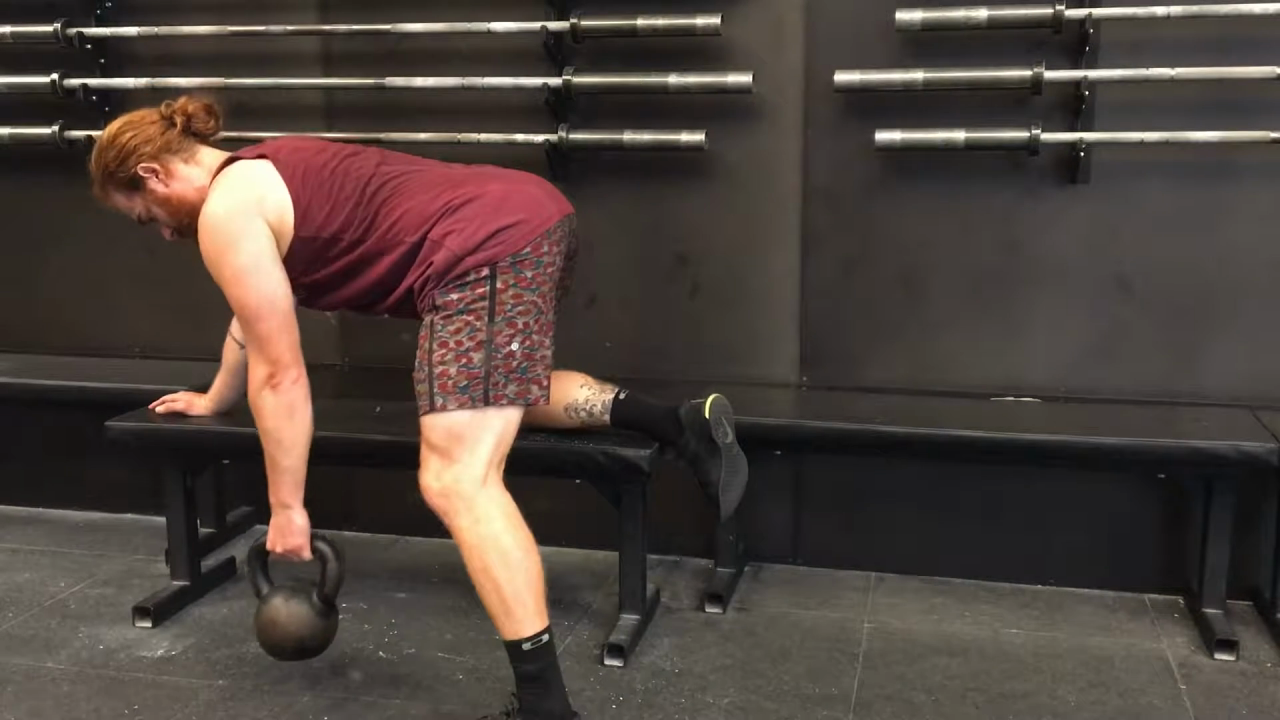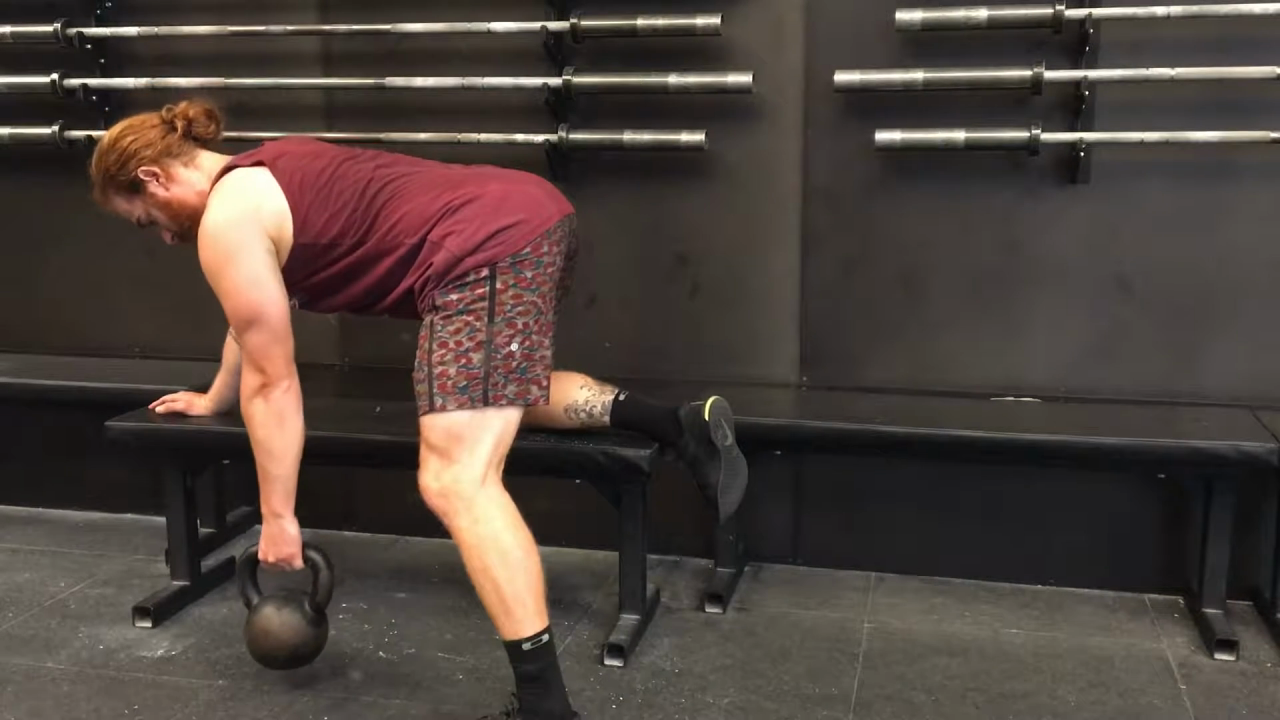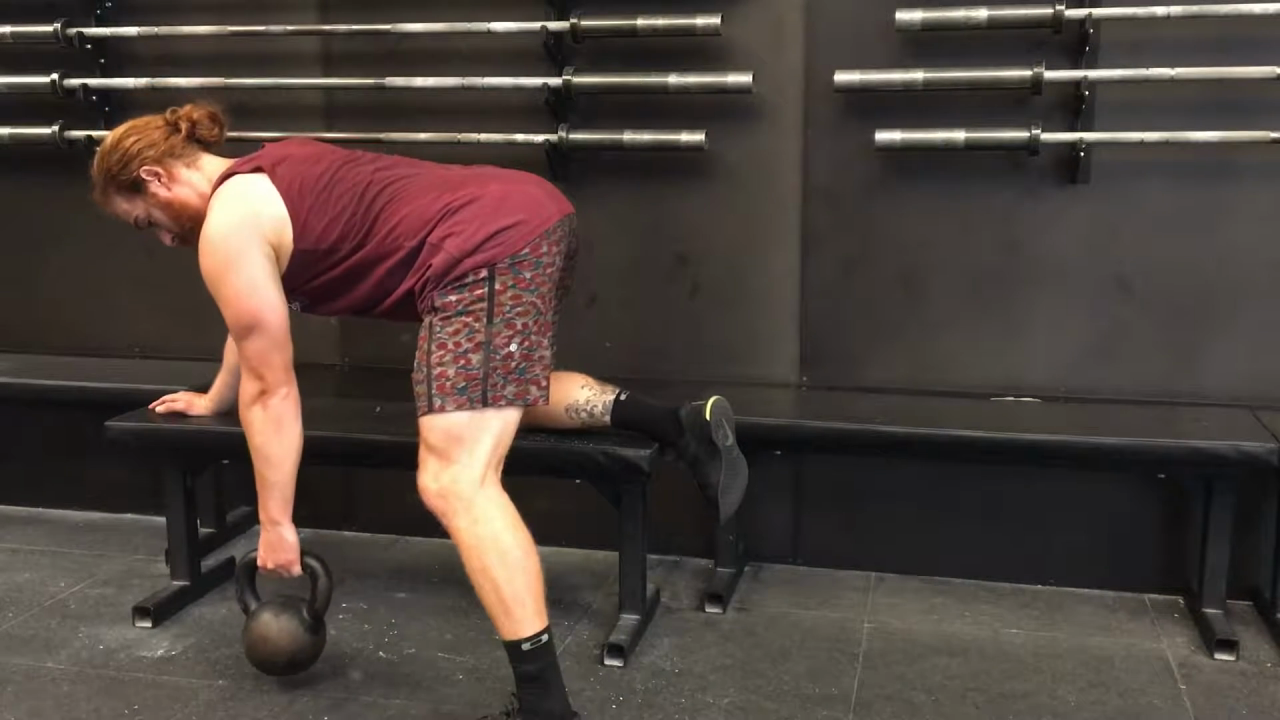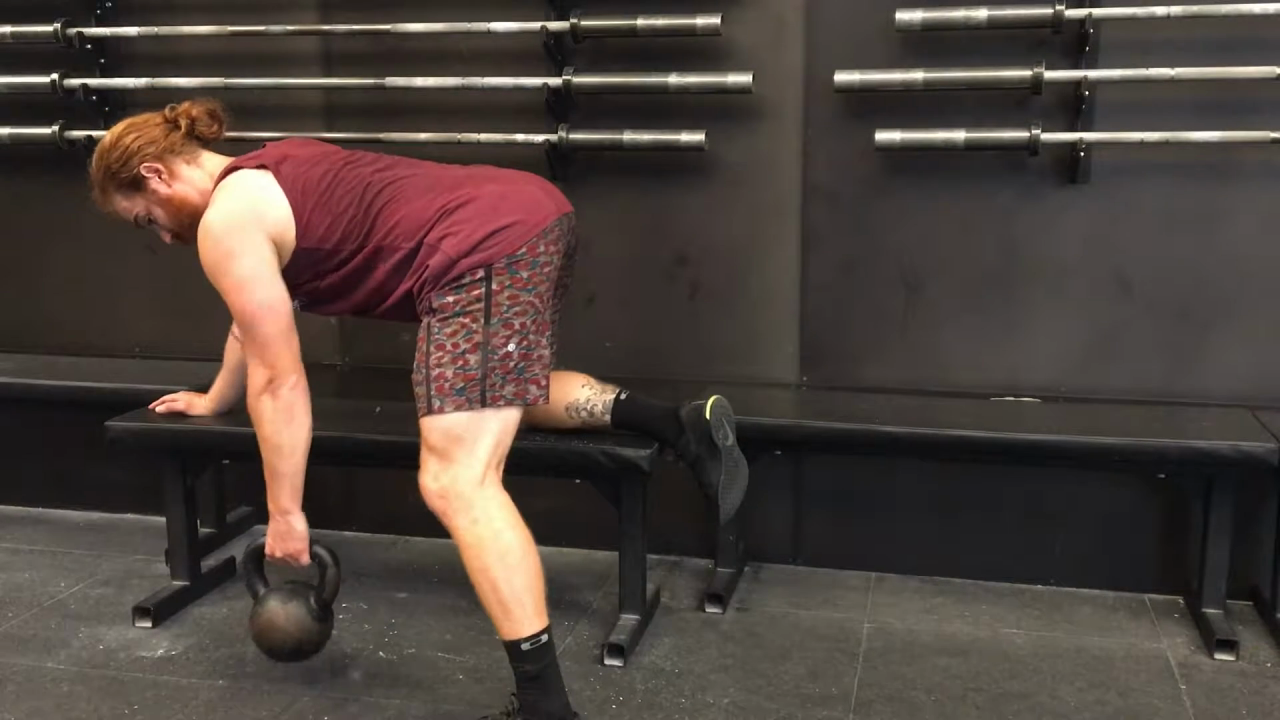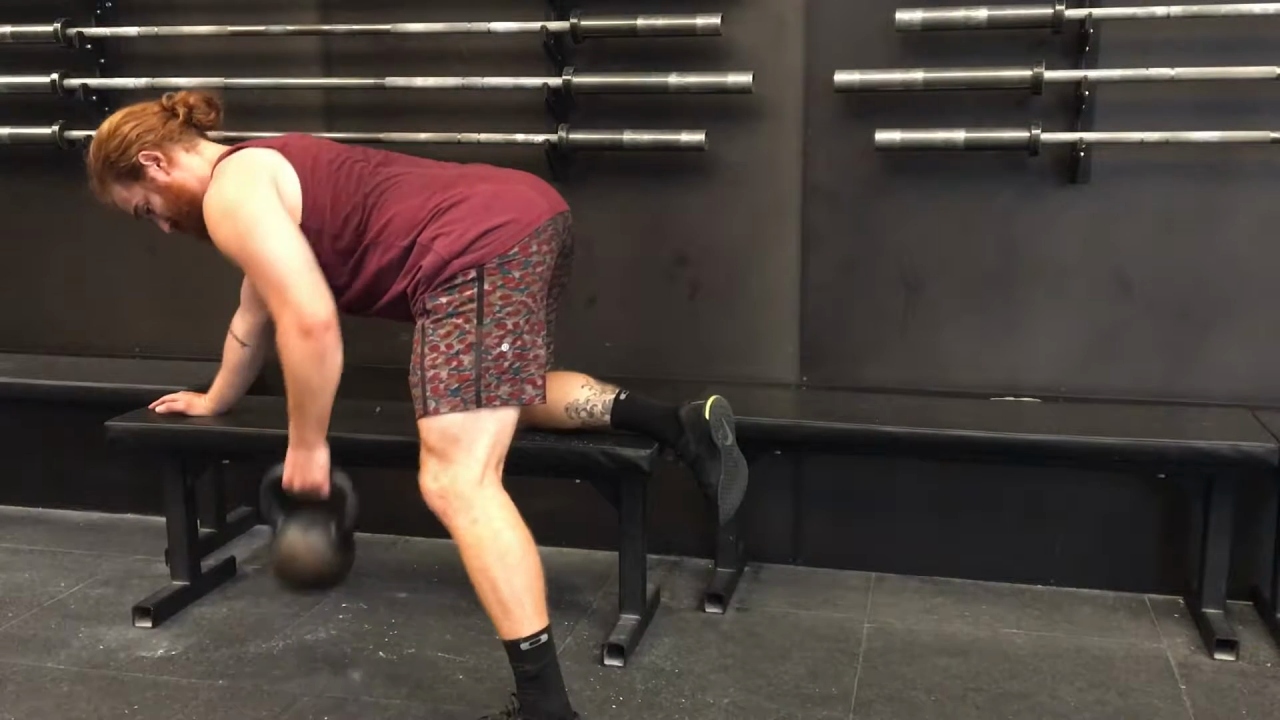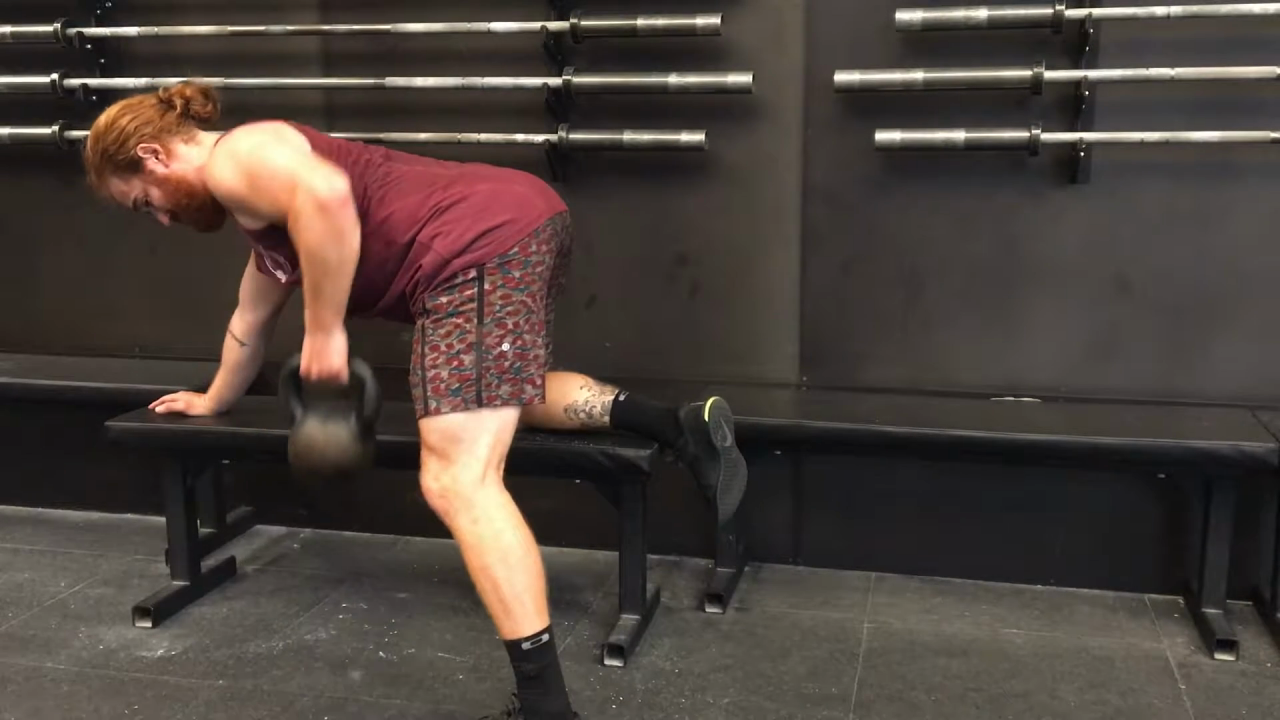
dt=0.2s
person 1, frame 1
left shoulder: (227, 212)
right shoulder: (265, 174)
left elbow: (280, 373)
right elbow: (257, 321)
left wrist: (286, 509)
right wrist: (214, 400)
left hip: (486, 248)
right hip: (529, 213)
left knee: (457, 484)
right knee: (497, 393)
right ankle: (682, 423)
person 1, frame 2
left shoulder: (227, 222)
right shoulder: (267, 174)
left elbow: (272, 382)
right elbow: (256, 326)
left wrist: (278, 518)
right wrist: (212, 400)
left hip: (487, 248)
right hip: (530, 212)
left knee: (457, 483)
right knee: (499, 392)
right ankle: (681, 424)
person 1, frame 3
left shoulder: (228, 228)
right shoulder: (267, 176)
left elbow: (270, 389)
right elbow: (257, 328)
left wrist: (275, 525)
right wrist: (213, 400)
left hip: (486, 250)
right hip: (530, 211)
left knee: (455, 484)
right knee: (499, 394)
right ankle: (682, 423)
person 1, frame 4
left shoulder: (226, 221)
right shoulder: (266, 175)
left elbow: (279, 379)
right elbow: (256, 320)
left wrist: (285, 516)
right wrist: (213, 399)
left hip: (485, 248)
right hip: (530, 212)
left knee: (457, 485)
right knee: (497, 394)
right ankle: (683, 423)
person 1, frame 5
left shoulder: (229, 190)
right shoulder: (264, 172)
left elbow: (311, 324)
right elbow: (257, 312)
left wrist: (308, 446)
right wrist: (214, 399)
left hip: (479, 248)
right hip: (527, 212)
left knee: (457, 486)
right knee: (497, 393)
right ankle: (682, 424)
person 1, frame 6
left shoulder: (235, 162)
right shoulder: (260, 182)
left elbow: (327, 200)
right elbow: (254, 311)
left wrist: (325, 335)
right wrist: (214, 399)
left hip: (480, 244)
right hip: (525, 213)
left knee: (459, 486)
right knee: (497, 393)
right ankle: (682, 425)
